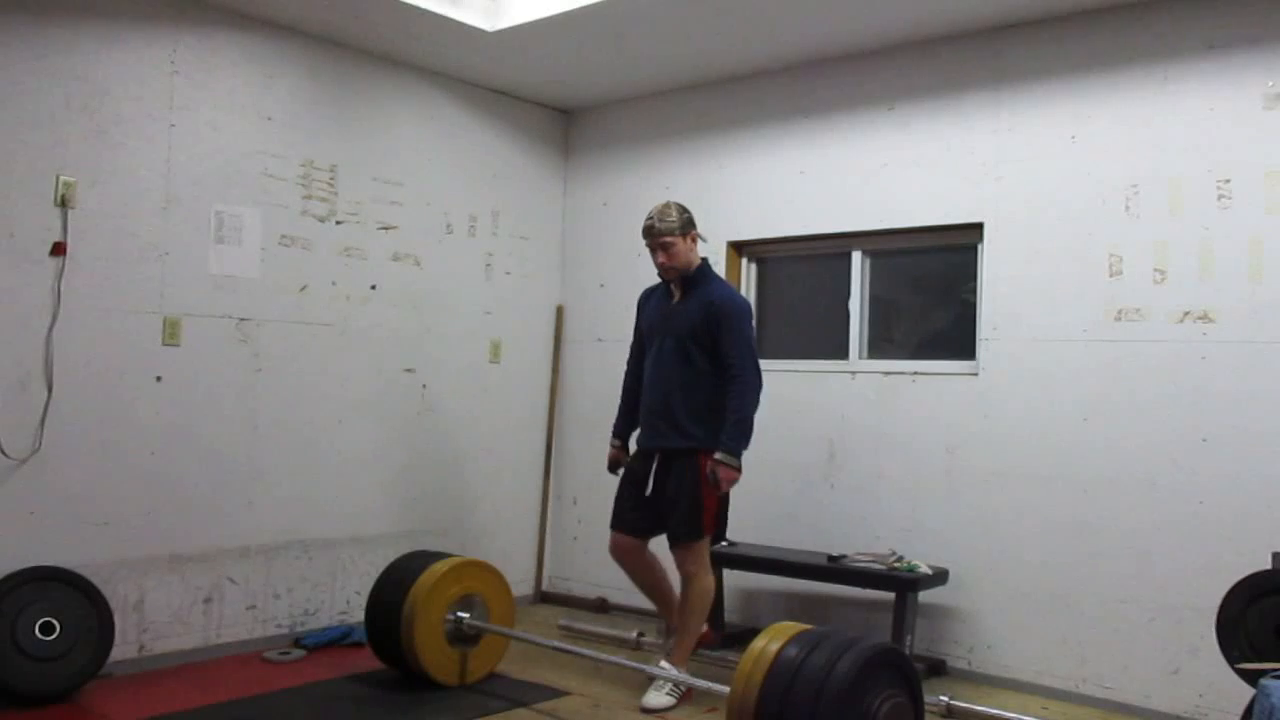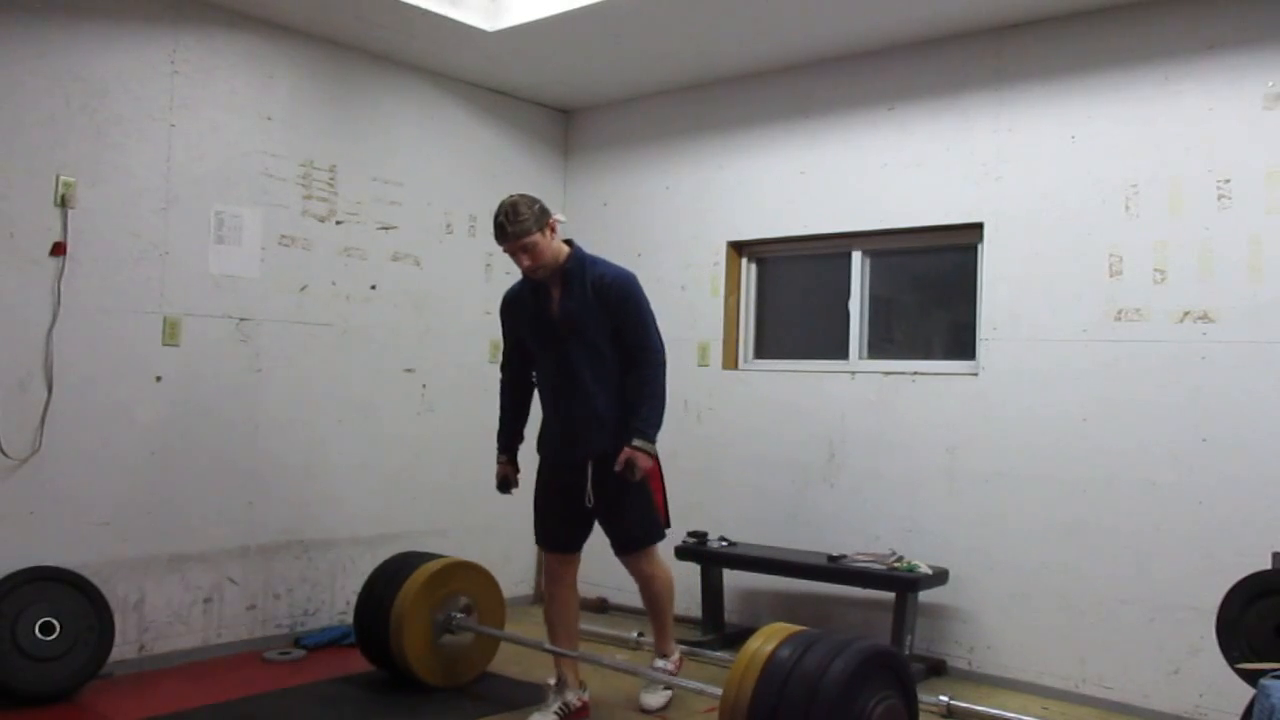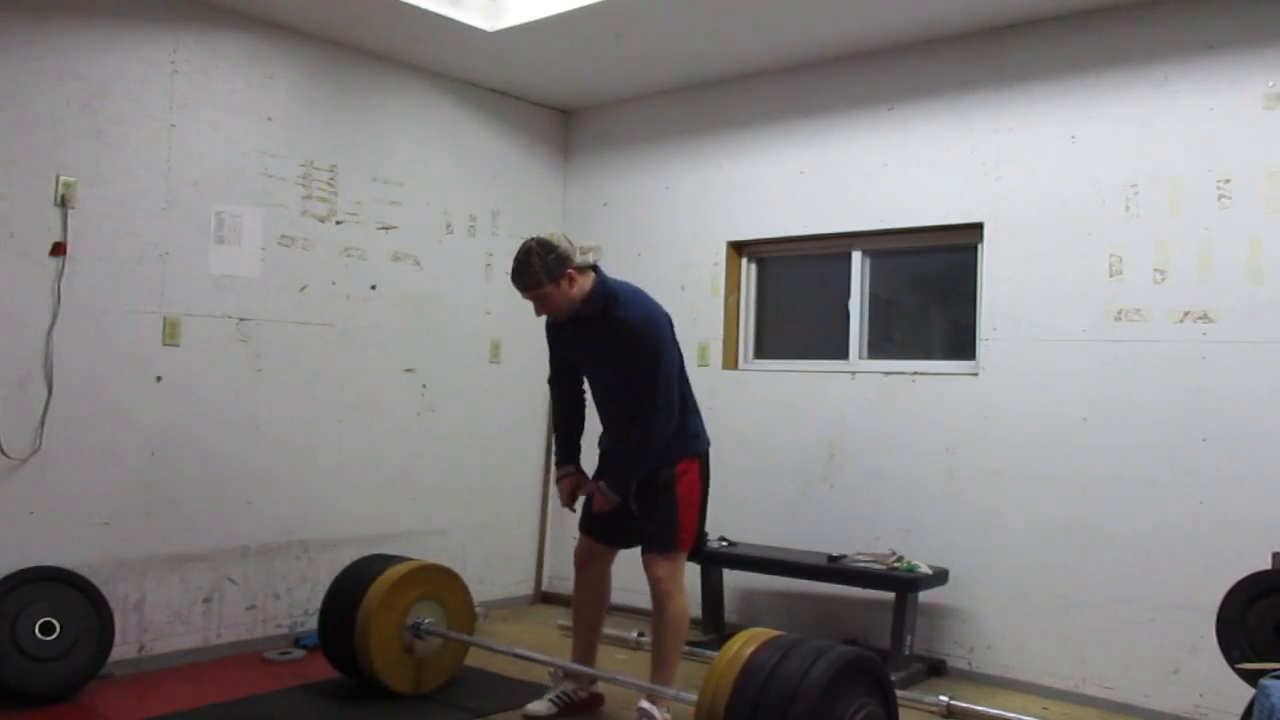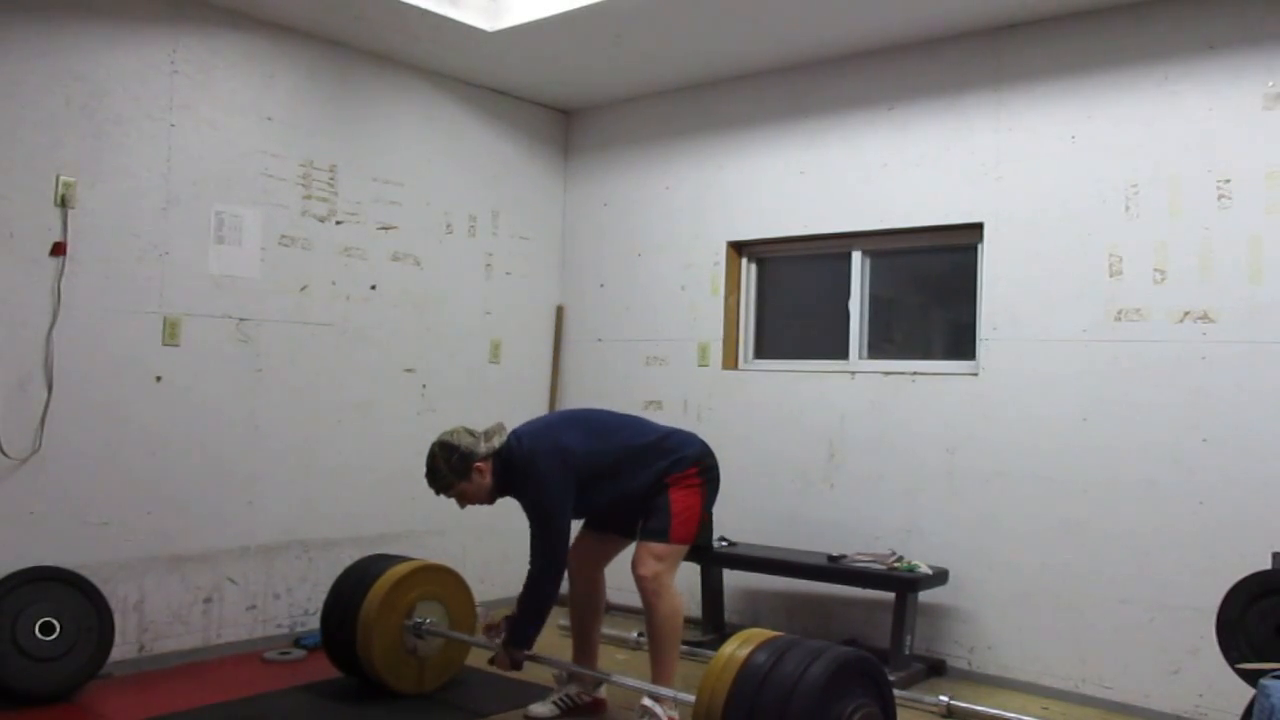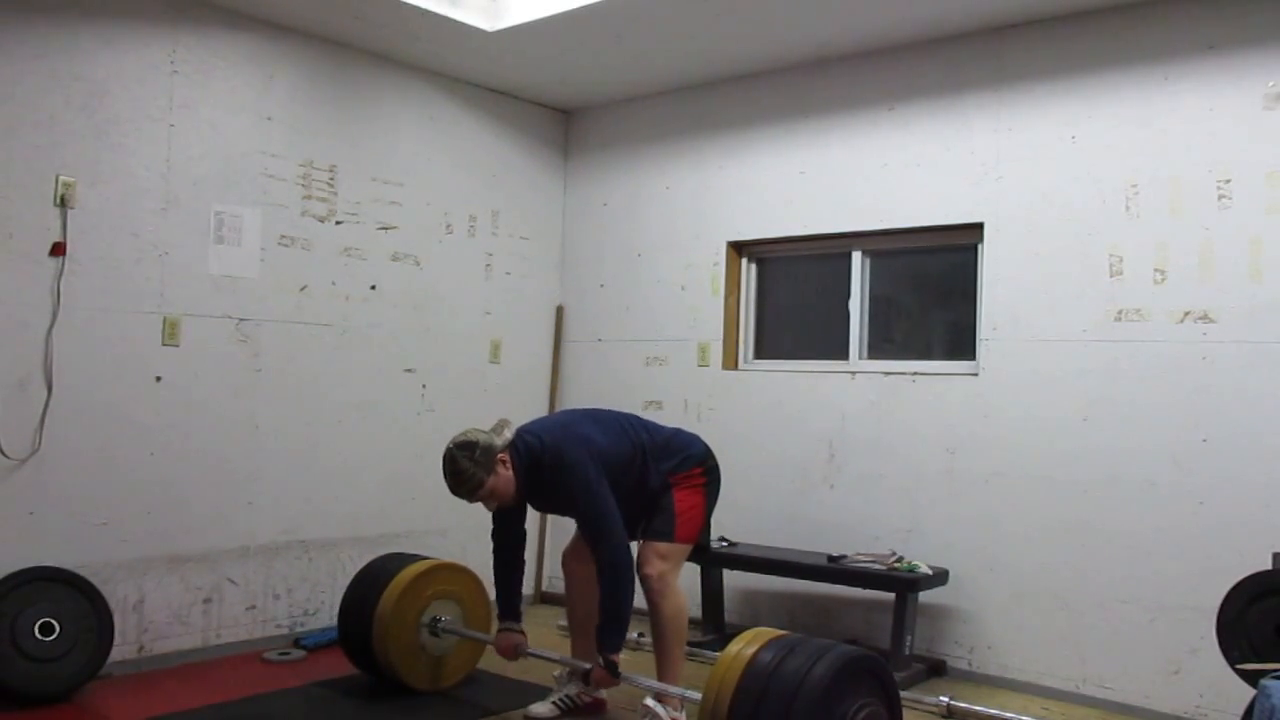
dt=1s
person 1, frame 1
left shoulder: (724, 302)
right shoulder: (650, 300)
left elbow: (744, 380)
left wrist: (730, 450)
right wrist: (620, 434)
left hip: (696, 452)
right hip: (649, 448)
left knee: (692, 558)
right knee: (624, 544)
left ankle: (676, 668)
right ankle: (687, 626)
person 1, frame 2
left shoulder: (613, 283)
right shoulder: (517, 301)
left elbow: (649, 363)
right elbow: (515, 378)
left wrist: (642, 439)
right wrist: (507, 449)
left hip: (620, 449)
right hip: (559, 452)
left knee: (642, 559)
right knee: (556, 564)
left ankle: (666, 658)
person 1, frame 3
left shoulder: (637, 317)
right shoulder: (563, 322)
left elbow: (660, 412)
right elbow: (566, 393)
left wrist: (616, 484)
right wrist: (567, 463)
left hip: (674, 453)
right hip: (624, 450)
left knee: (663, 571)
right knee: (590, 556)
person 1, frame 4
left shoulder: (539, 467)
right shoulder: (515, 461)
left elbow: (550, 563)
right elbow: (547, 554)
left wrist: (515, 644)
right wrist: (518, 618)
left hip: (682, 470)
right hip: (637, 479)
left knee: (650, 572)
right knee: (582, 561)
right ankle: (585, 686)
person 1, frame 5
left shoulder: (566, 462)
right shoulder: (514, 463)
left elbow: (614, 553)
right elbow: (507, 545)
left wrist: (607, 653)
right wrist: (508, 622)
left hip: (683, 472)
right hip: (634, 481)
left knee: (655, 573)
right knee: (576, 562)
right ankle: (585, 687)
